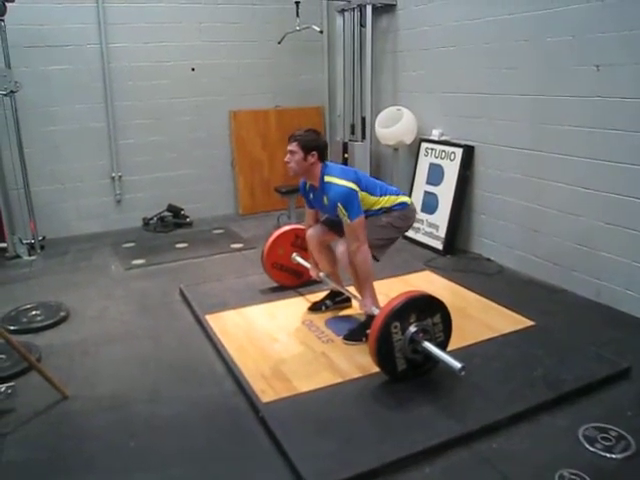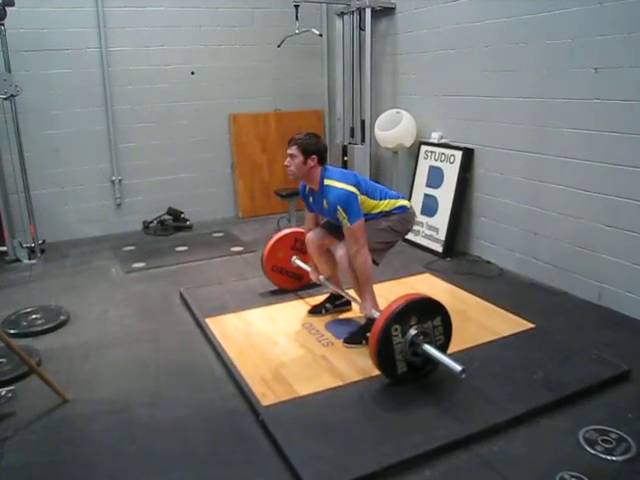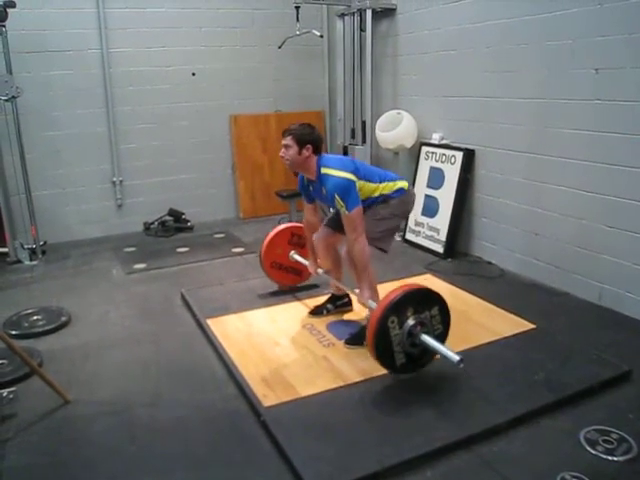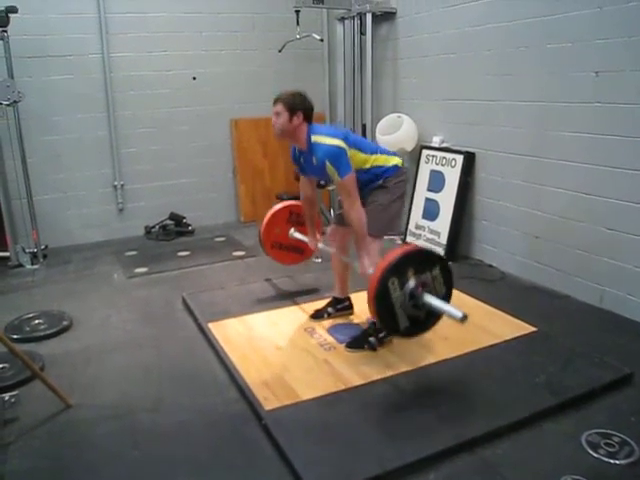
dt=0.3s
person 1, frame 1
left shoulder: (339, 189)
right shoulder: (307, 183)
left elbow: (358, 246)
right elbow: (311, 224)
left wrist: (367, 297)
right wrist: (313, 264)
left hip: (396, 210)
right hip: (364, 210)
left knee: (345, 252)
right knee: (314, 237)
left ankle: (375, 317)
right ankle: (339, 294)
person 1, frame 2
left shoulder: (339, 193)
right shoulder: (307, 187)
left elbow: (358, 250)
right elbow: (310, 228)
left wrist: (367, 300)
right wrist: (313, 268)
left hip: (395, 214)
right hip: (364, 213)
left knee: (344, 256)
right knee: (314, 240)
left ankle: (375, 319)
right ankle: (339, 297)
person 1, frame 3
left shoulder: (336, 181)
right shoulder: (305, 177)
left elbow: (357, 237)
right elbow: (311, 219)
left wrist: (365, 289)
right wrist: (312, 258)
left hip: (393, 198)
right hip: (365, 199)
left knee: (354, 252)
right knee: (323, 240)
right ankle: (339, 298)
person 1, frame 4
left shoulder: (328, 148)
right shoulder: (299, 150)
left elbow: (352, 204)
right elbow: (307, 194)
left wrist: (364, 256)
right wrist: (311, 232)
left hip: (387, 180)
right hip: (363, 183)
left knee: (368, 246)
right knee: (335, 237)
left ankle: (380, 325)
right ankle: (341, 301)
